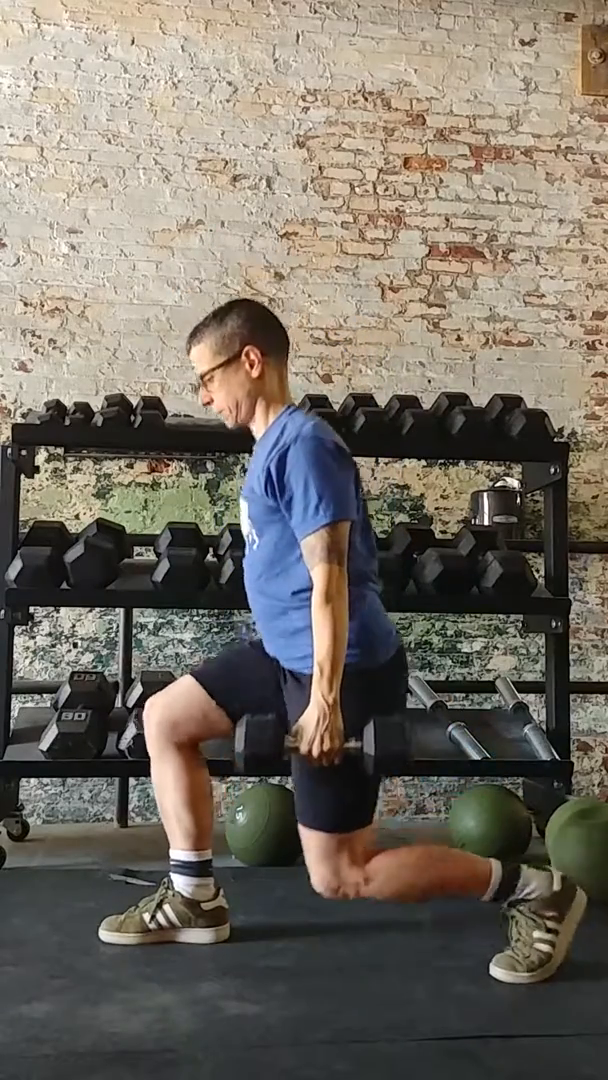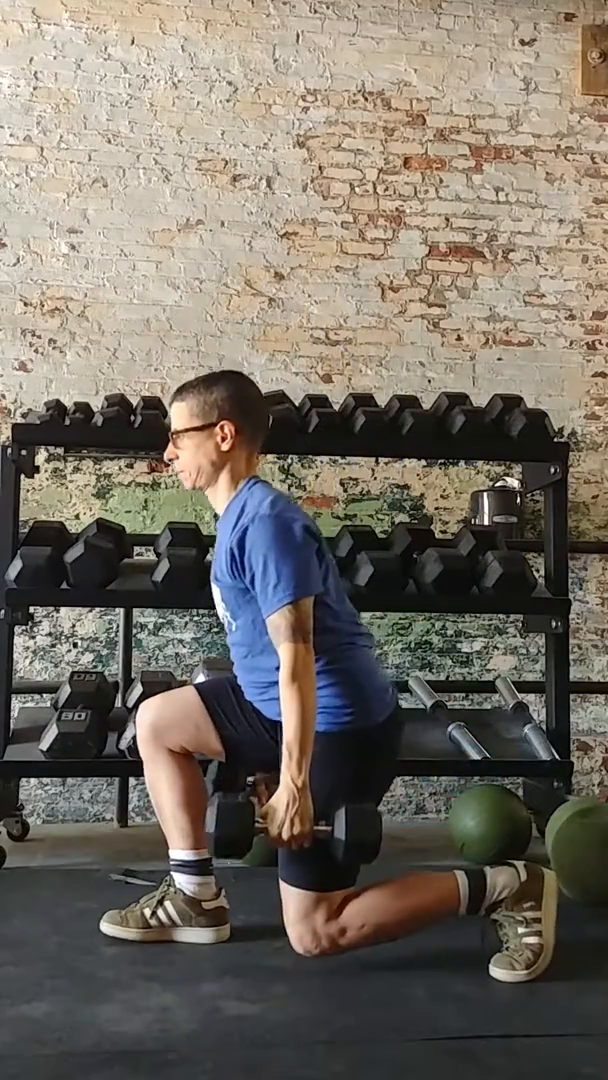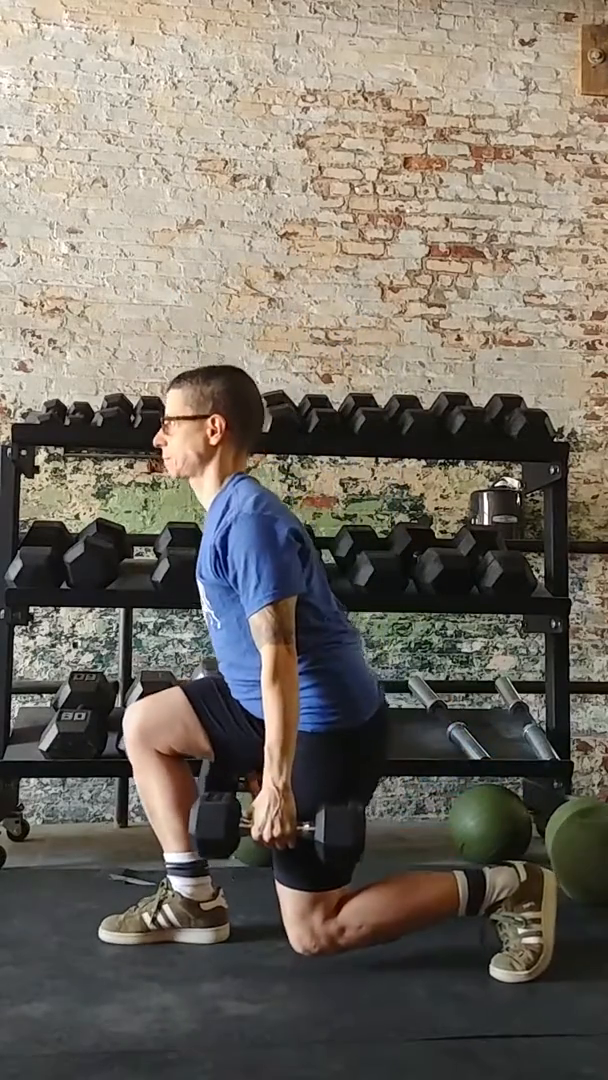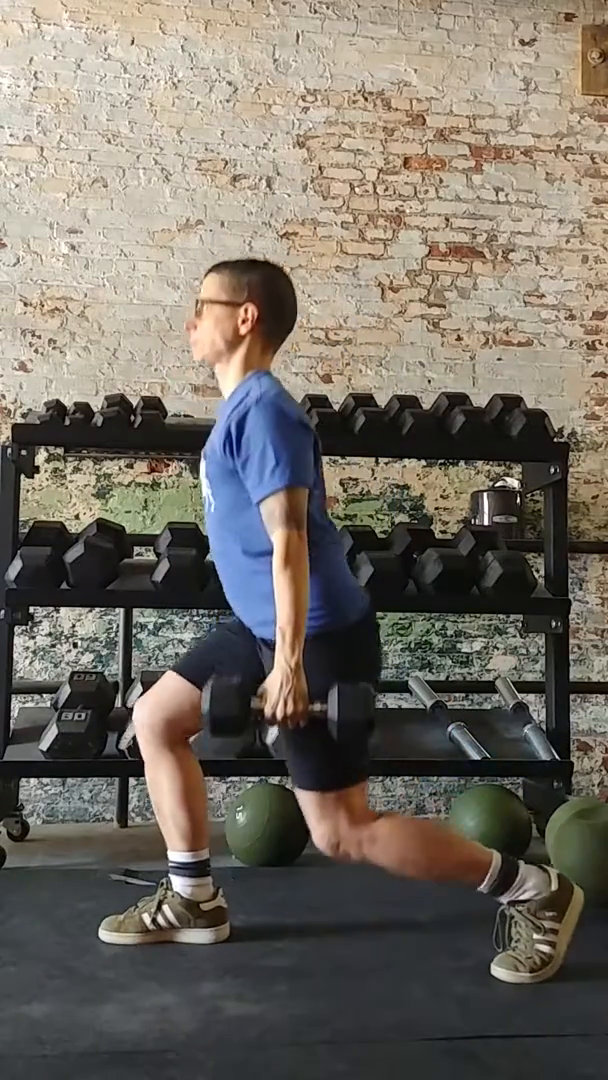
dt=0.4s
person 1, frame 1
left shoulder: (303, 444)
right shoulder: (273, 445)
left elbow: (330, 580)
left wrist: (326, 698)
left hip: (346, 667)
right hip: (287, 654)
left knee: (338, 872)
right knee: (163, 719)
left ankle: (536, 892)
right ankle: (194, 898)
person 1, frame 2
left shoulder: (265, 521)
right shoulder: (241, 515)
left elbow: (297, 657)
left wrist: (294, 783)
right wrist: (271, 758)
left hip: (338, 726)
right hip: (286, 710)
left knee: (315, 932)
right knee: (156, 723)
left ankle: (507, 889)
right ankle: (195, 898)
person 1, frame 3
left shoulder: (248, 519)
right shoulder: (228, 510)
left elbow: (279, 659)
left wrist: (276, 785)
right wrist: (257, 756)
left hip: (326, 725)
right hip: (275, 706)
left knee: (314, 931)
right knee: (143, 726)
left ankle: (509, 888)
right ankle: (192, 899)
person 1, frame 4
left shoulder: (263, 408)
right shoulder: (242, 407)
left elbow: (290, 542)
left wrist: (292, 662)
left hip: (321, 636)
right hip: (262, 627)
left knee: (341, 830)
right knee: (154, 718)
left ankle: (535, 891)
right ankle: (193, 901)
